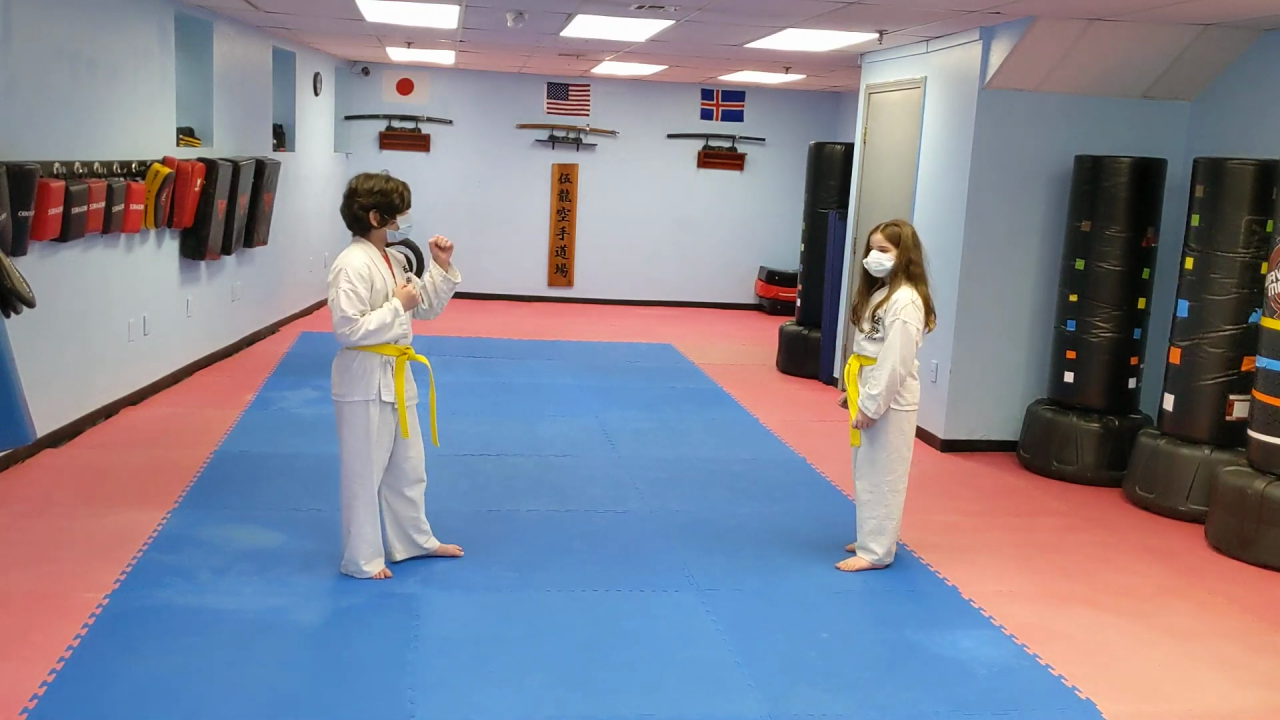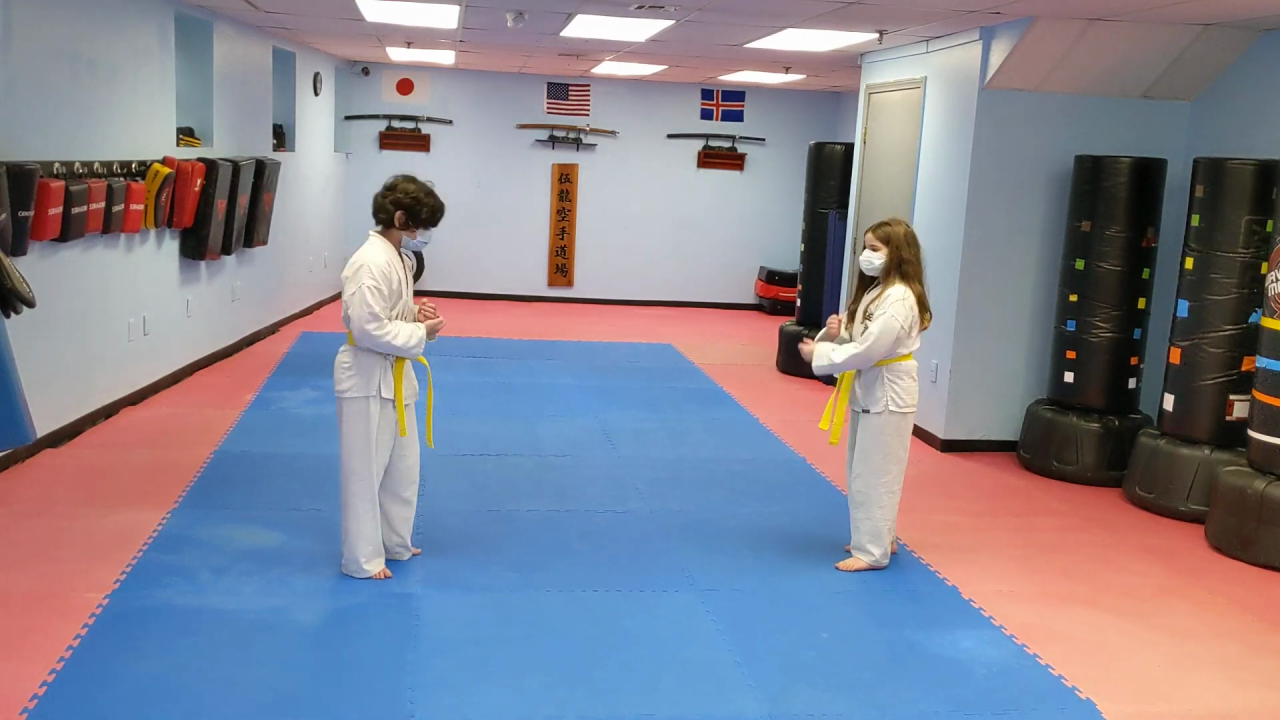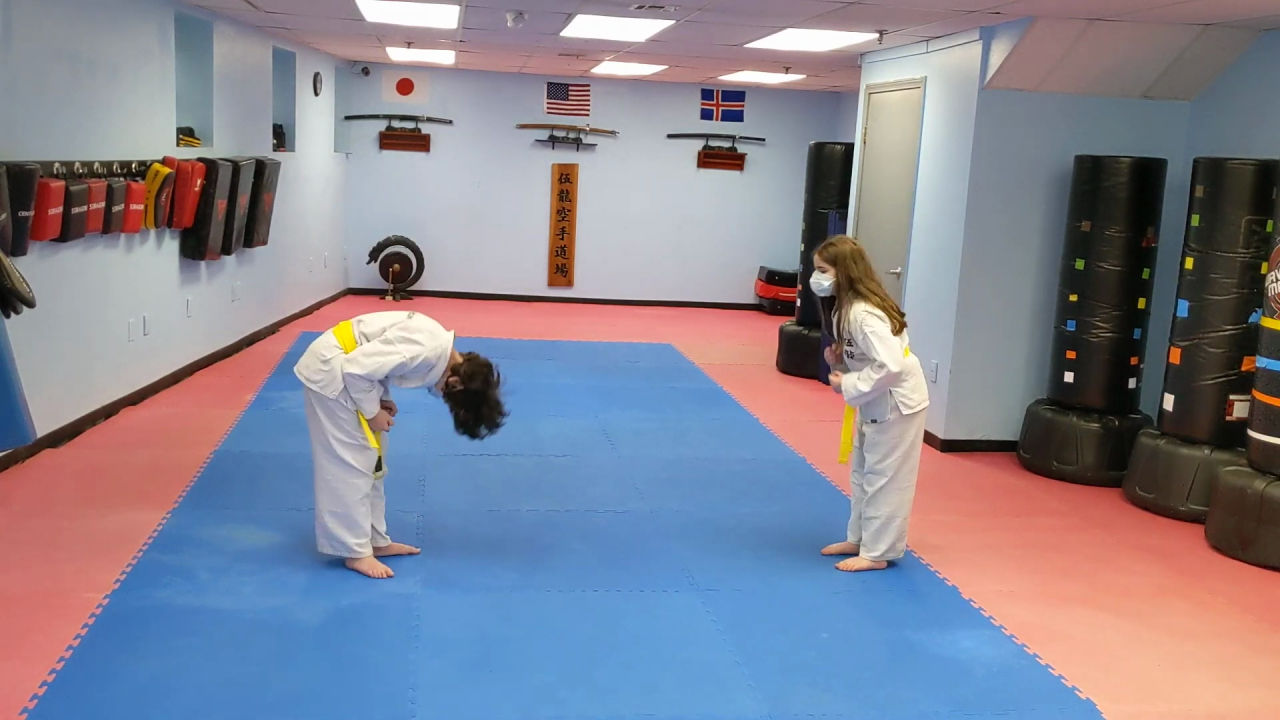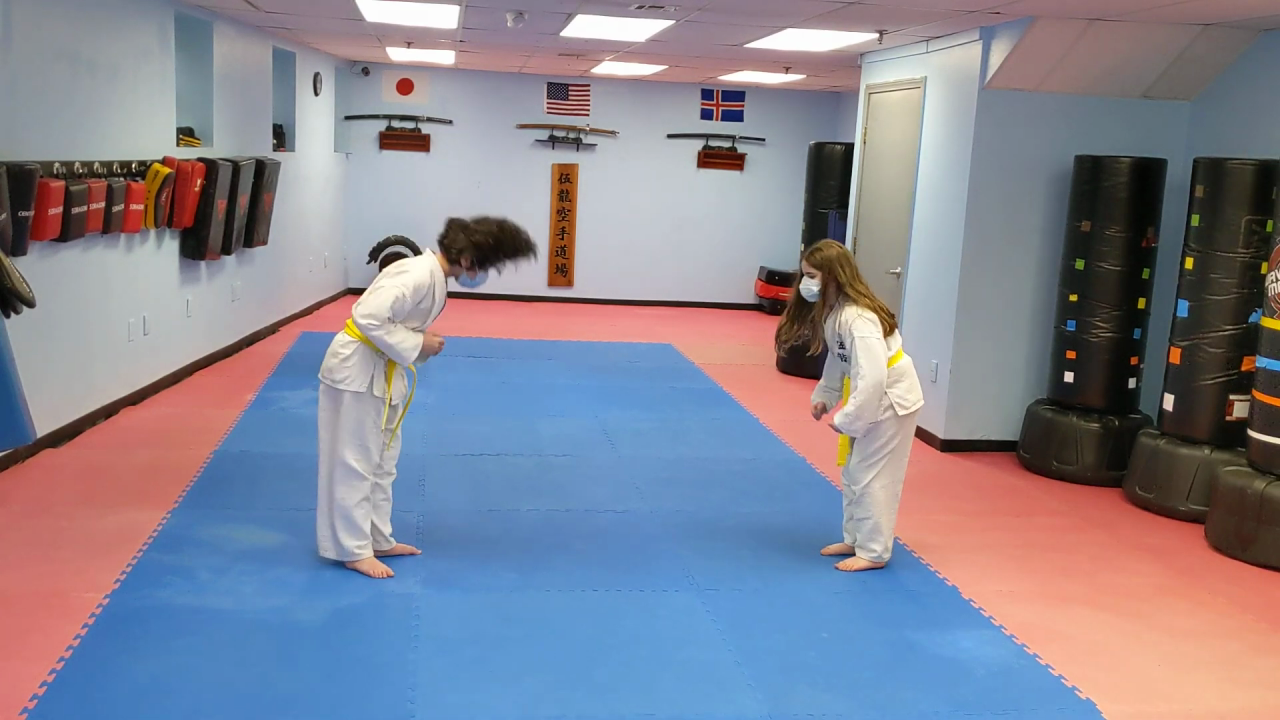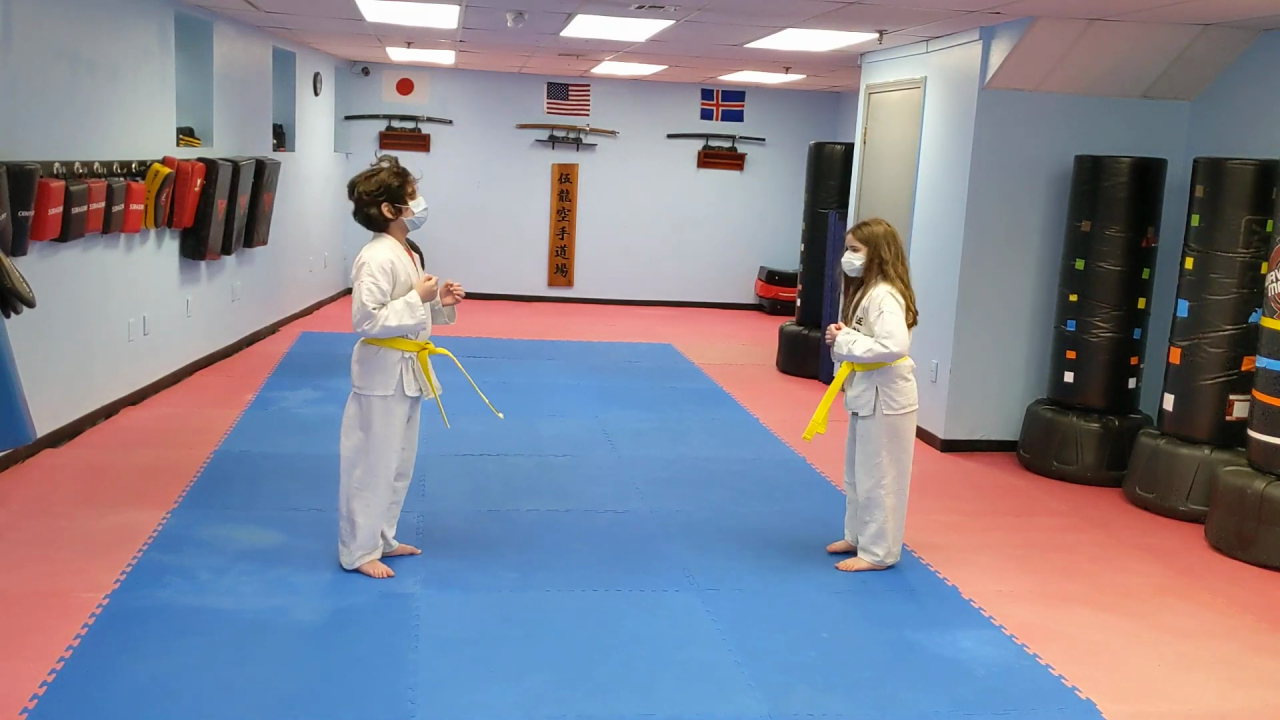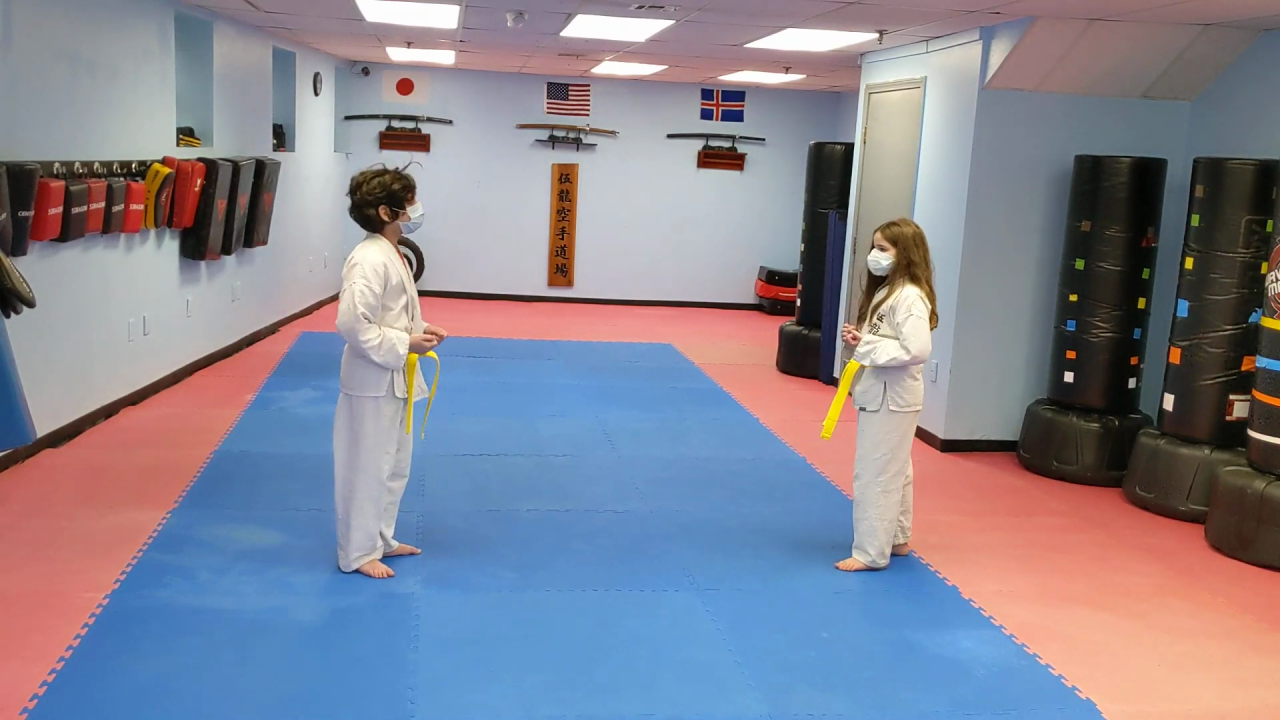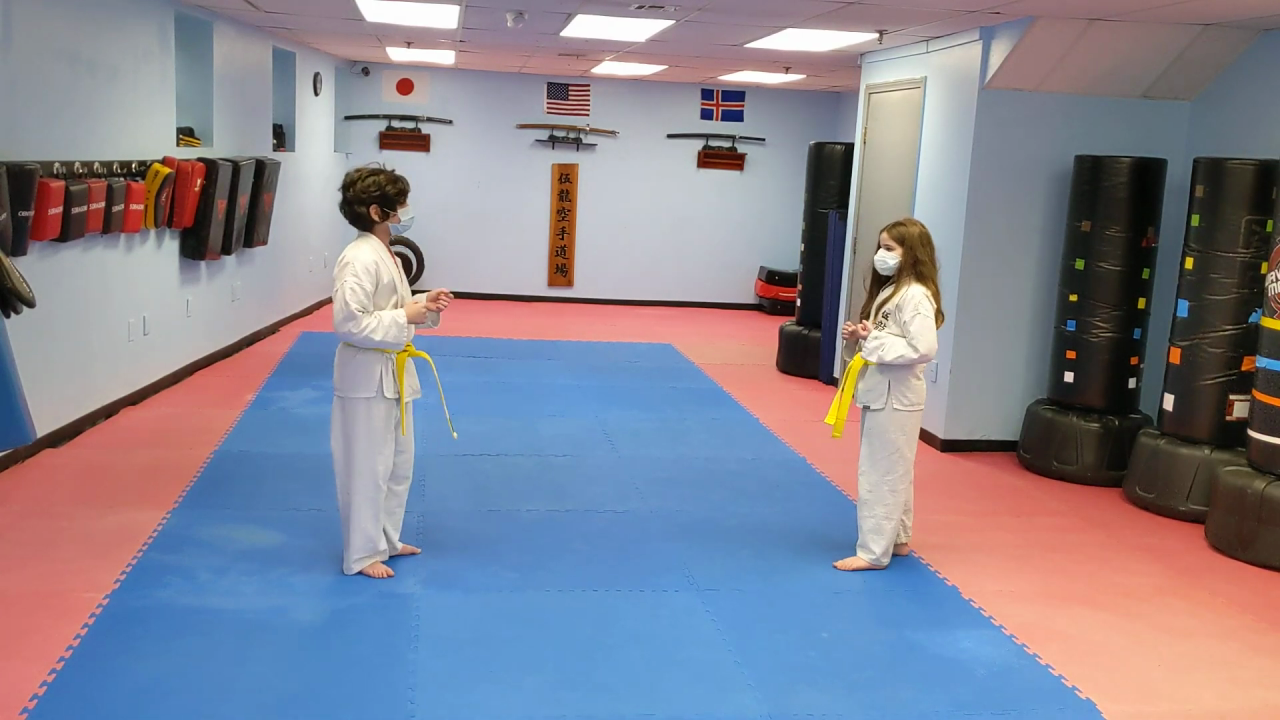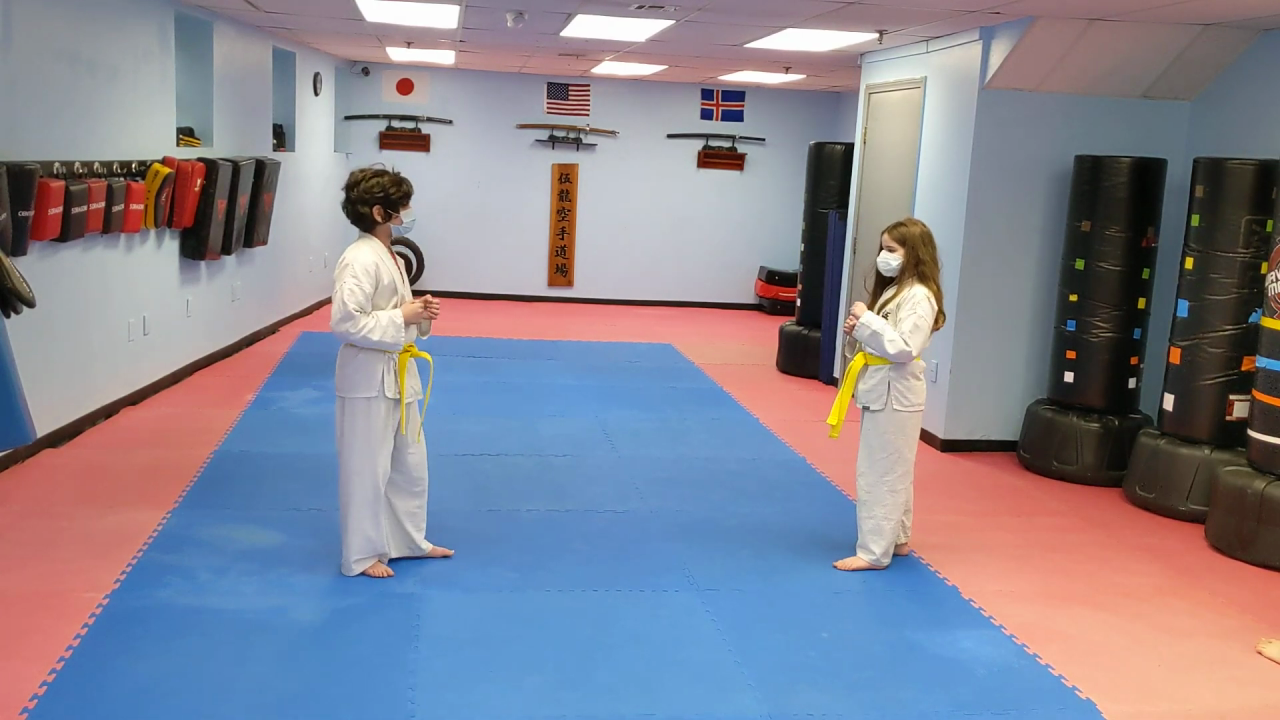
dt=0.4s
person 1, frame 1
left shoulder: (392, 260)
right shoulder: (353, 265)
left elbow: (425, 305)
right elbow: (348, 330)
left wrist: (441, 268)
right wrist: (397, 307)
left hip: (394, 376)
right hip: (364, 380)
left knee: (407, 465)
right knee: (364, 472)
left ankle: (414, 539)
right ankle: (362, 558)
person 1, frame 2
left shoulder: (394, 258)
right shoulder: (372, 263)
right elbow: (368, 329)
left wrist: (417, 317)
right wrist: (421, 333)
left hip: (391, 375)
right hip: (366, 378)
left knee: (402, 466)
right knee: (365, 469)
left ankle: (391, 544)
right ankle: (362, 560)
person 1, frame 3
left shoulder: (443, 353)
right shoulder: (429, 353)
right elbow: (358, 368)
left wrist: (379, 406)
right wrist: (373, 410)
left hip: (346, 366)
right hip: (331, 371)
left knee: (370, 459)
right knee: (351, 463)
left ankle: (374, 538)
right ankle: (356, 550)
person 1, frame 4
left shoulder: (434, 275)
right shoulder: (419, 275)
right elbow: (369, 318)
left wrist: (424, 342)
right wrist: (417, 344)
left hip: (383, 368)
right hip: (357, 368)
left knee: (382, 462)
right knee: (355, 462)
left ankle: (378, 538)
right ankle: (353, 549)
person 1, frame 5
left shoulder: (404, 252)
right shoulder: (378, 258)
right elbow: (367, 320)
left wrist: (440, 301)
right wrist: (417, 299)
left hip: (406, 371)
right hip: (383, 373)
left knee: (398, 463)
right knee: (373, 464)
left ankle: (381, 539)
right ankle: (359, 551)
person 1, frame 6
left shoulder: (392, 255)
right shoulder: (368, 260)
right elbow: (353, 326)
left wrist: (421, 331)
right wrist: (407, 345)
left hip: (395, 375)
right hip: (373, 378)
left knee: (393, 463)
right knee: (367, 465)
left ankle: (380, 538)
right ankle: (359, 551)
person 1, frame 7
left shoulder: (384, 255)
right shoulder: (359, 259)
right elbow: (348, 323)
left wrist: (424, 306)
right wrist: (405, 318)
left hip: (393, 373)
right hip: (367, 375)
left knee: (397, 460)
right knee: (367, 466)
left ankle: (384, 538)
right ankle: (362, 552)
person 1, frame 8
left shoulder: (388, 256)
right shoulder: (361, 260)
right elbow: (345, 322)
left wrist: (419, 313)
right wrist: (400, 319)
left hip: (397, 374)
right hip: (368, 377)
left knee: (410, 464)
right knee: (367, 467)
left ankle: (408, 540)
right ankle: (362, 554)
person 2, frame 1
left shoulder: (905, 302)
right shoulder: (878, 291)
left elbow: (894, 363)
left wrist: (870, 407)
right wrist: (855, 392)
left hip: (888, 399)
right hip: (872, 392)
left knee: (882, 474)
right knee: (869, 471)
left ankle: (875, 550)
right ankle: (878, 538)
person 2, frame 2
left shoulder: (899, 299)
right shoulder: (876, 290)
left elbow: (867, 350)
right elbow: (856, 336)
left wrist: (818, 355)
right wrist: (833, 332)
left hip: (887, 394)
right hip: (869, 392)
left knee: (876, 476)
right knee: (863, 472)
left ankle: (871, 552)
right ankle: (875, 539)
person 2, frame 3
left shoulder: (864, 314)
right shoulder: (846, 305)
left elbow: (891, 367)
left wrist: (850, 386)
right wrist: (839, 360)
left hip: (897, 399)
right hip: (876, 399)
left knee: (885, 478)
right knee: (864, 472)
left ankle: (877, 552)
right ankle: (859, 538)
person 2, frame 4
left shoulder: (858, 318)
right shoulder: (831, 309)
left elbow: (872, 378)
right elbow: (838, 361)
left wrist: (845, 420)
right wrist: (825, 398)
left hip: (891, 399)
right hip: (869, 399)
left knee: (872, 477)
right knee: (855, 474)
left ankle: (873, 551)
right ankle: (855, 539)
person 2, frame 5
left shoulder: (885, 296)
right shoulder: (867, 290)
left elbow: (893, 346)
left wrist: (845, 340)
right wrist: (841, 337)
left hip: (885, 397)
right hip: (867, 394)
left knee: (878, 477)
right knee: (858, 472)
left ankle: (876, 551)
right ankle: (857, 537)
person 2, frame 6
left shoulder: (910, 297)
right shoulder: (885, 290)
left elbow: (916, 350)
left wrist: (867, 345)
right wrist: (858, 339)
left hip: (892, 396)
right hip: (877, 392)
left knee: (875, 474)
right knee: (892, 471)
left ankle: (871, 552)
right ankle: (895, 538)
person 2, frame 7
left shoulder: (916, 297)
right shoulder: (888, 290)
left elbow: (923, 349)
left wrist: (874, 339)
right wrist: (858, 336)
left hip: (896, 395)
right hip: (879, 390)
left knee: (882, 474)
right knee: (891, 471)
left ankle: (874, 551)
right ankle: (895, 538)
person 2, frame 8
left shoulder: (919, 297)
right shoulder: (892, 290)
left elbow: (905, 347)
left wrist: (867, 321)
right wrist: (859, 329)
left hip: (896, 393)
right hip: (881, 390)
left knee: (881, 473)
right knee: (891, 471)
left ankle: (874, 551)
right ankle: (896, 538)
